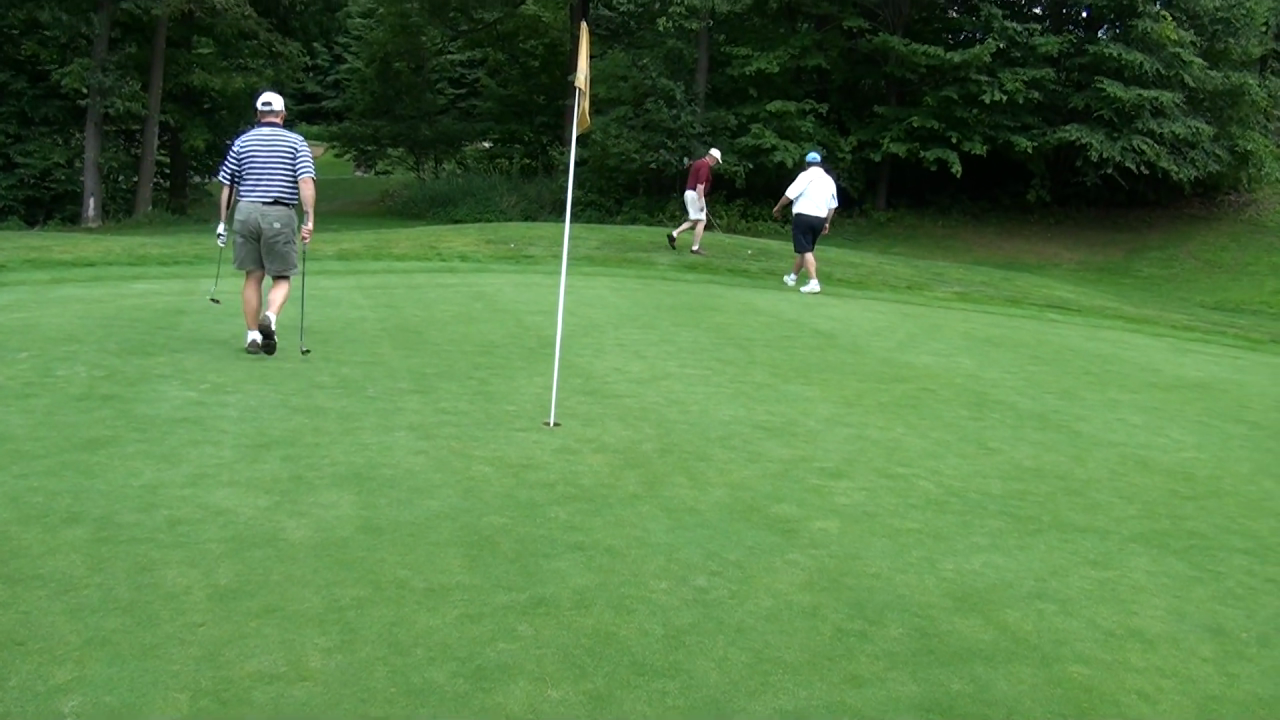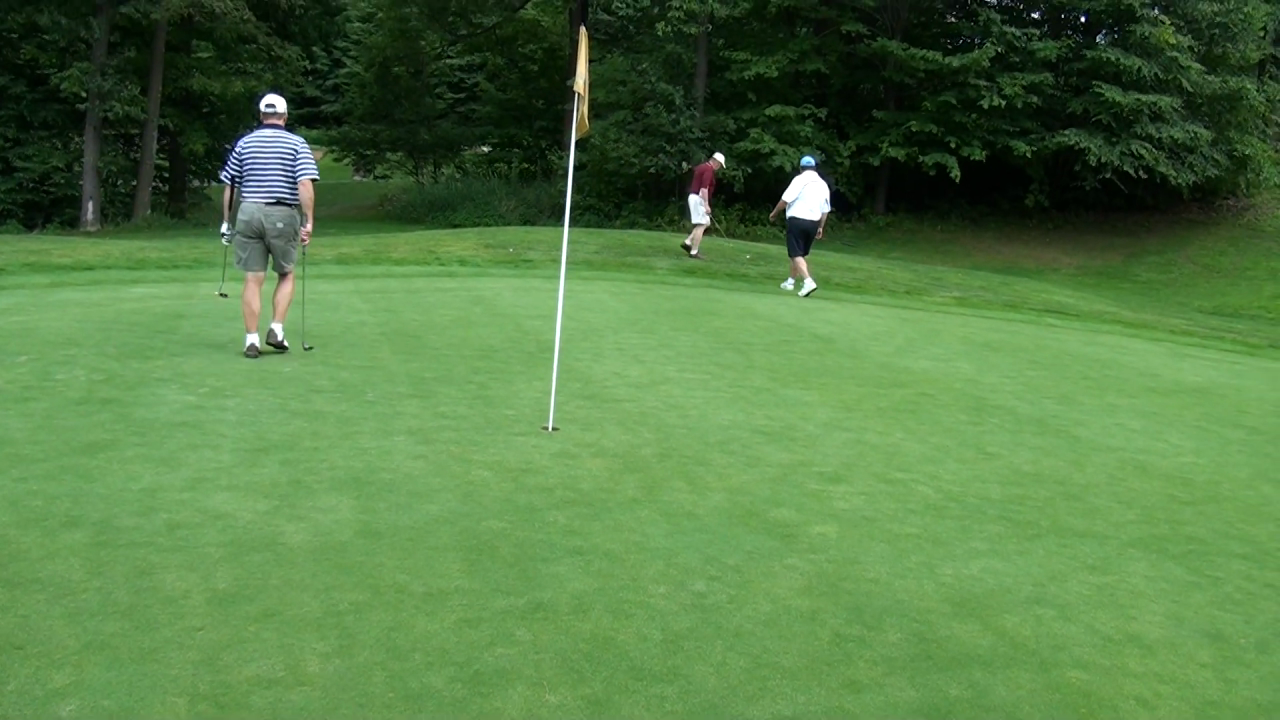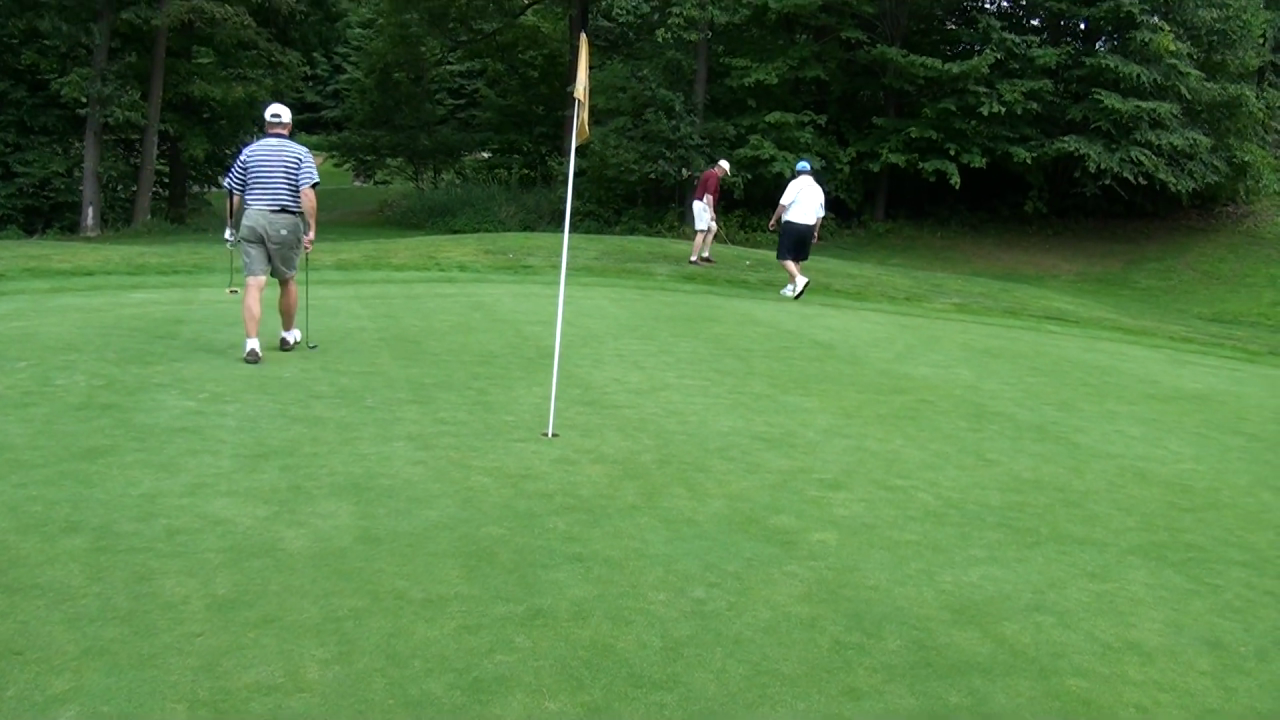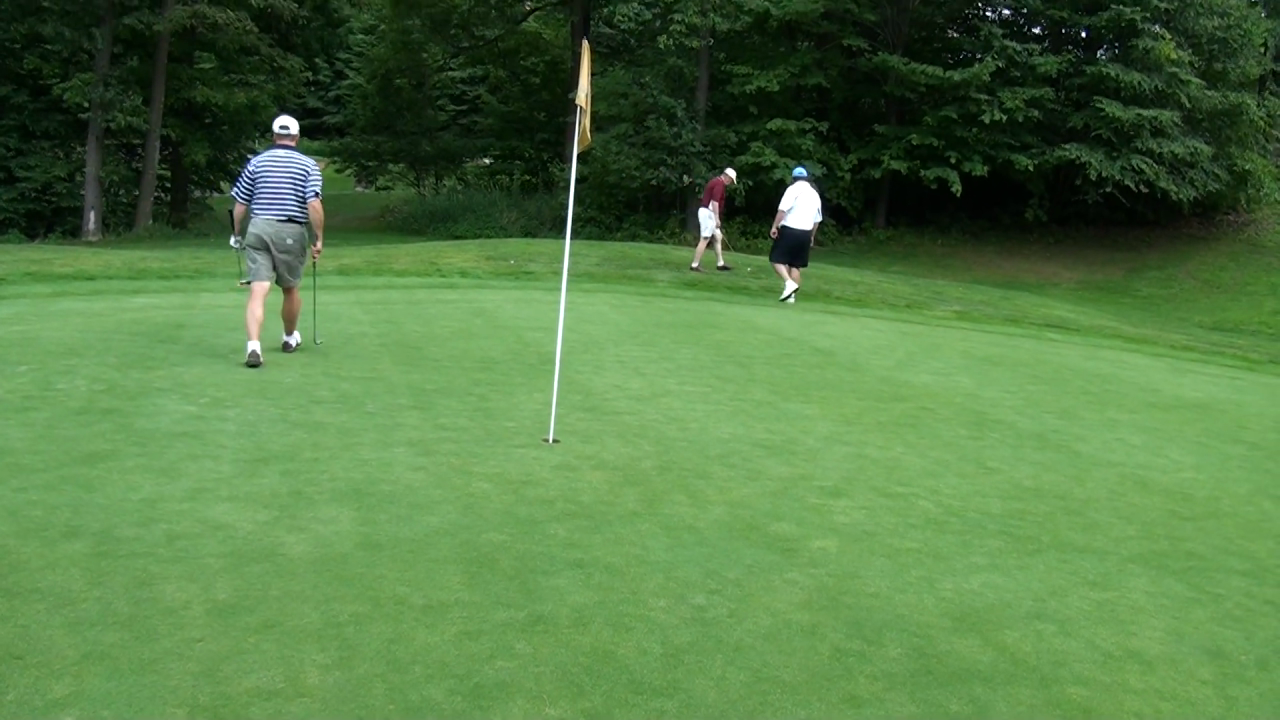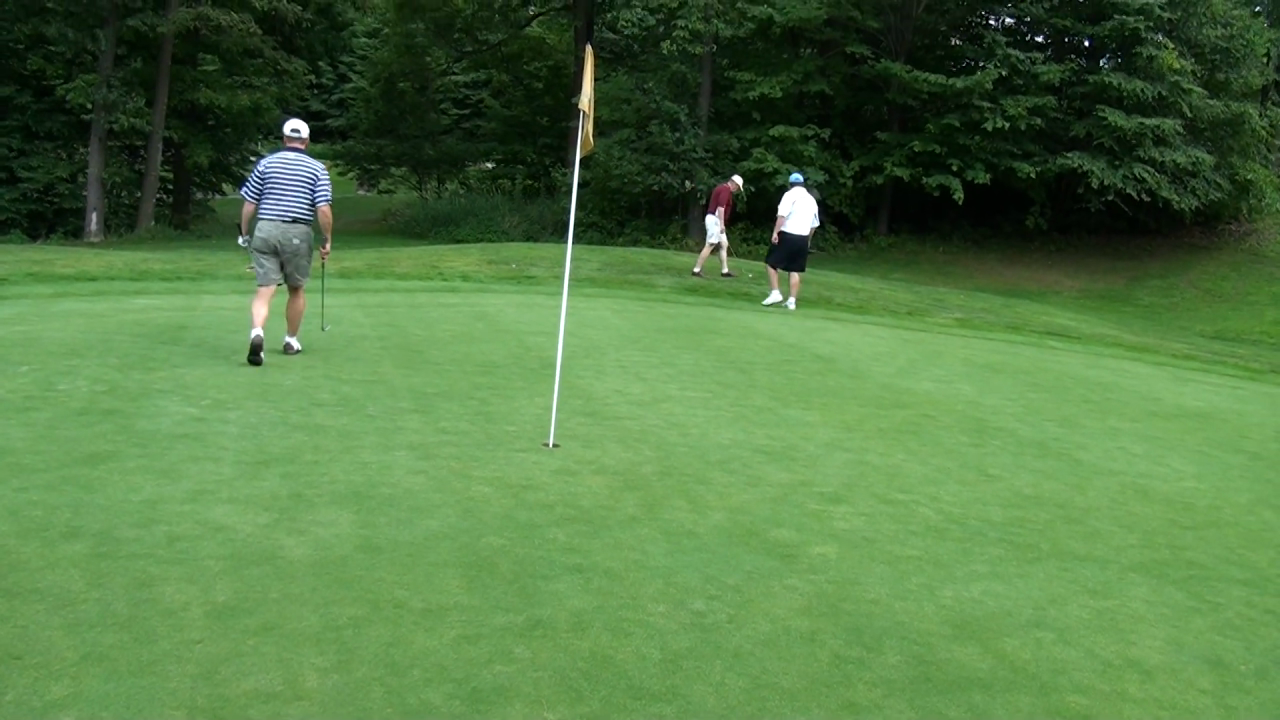
dt=0.1s
person 1, frame 1
left shoulder: (242, 142)
right shoulder: (296, 141)
left elbow: (228, 187)
right elbow: (306, 182)
left wrist: (222, 223)
right wrist: (309, 220)
left hip: (246, 215)
right hip: (280, 216)
left knee: (253, 277)
right knee: (282, 279)
left ankle: (252, 335)
right ankle: (269, 319)
person 1, frame 2
left shoulder: (244, 143)
right shoulder: (297, 143)
left elbow: (230, 187)
right elbow: (305, 184)
left wrist: (226, 221)
right wrist: (308, 221)
left hip: (249, 214)
right hip: (282, 216)
left knee: (253, 280)
right knee: (285, 275)
left ankle: (251, 340)
right ankle: (276, 329)
person 1, frame 3
left shoulder: (249, 152)
right shoulder: (301, 152)
left elbow: (234, 194)
right elbow: (307, 193)
left wrist: (230, 226)
right wrist: (311, 229)
left hip: (253, 221)
right hip: (286, 224)
left knee: (254, 286)
right knee: (287, 282)
left ankle: (252, 345)
right ankle: (288, 334)
person 1, frame 4
left shoulder: (257, 161)
right shoulder: (308, 164)
left elbow: (241, 204)
right elbow: (314, 204)
left wrist: (236, 234)
right wrist: (318, 238)
left hip: (259, 230)
right hip: (291, 233)
left knee: (258, 292)
right knee: (290, 289)
left ankle: (254, 347)
right ankle: (290, 336)
person 1, frame 5
left shoulder: (266, 163)
right shoulder: (317, 168)
left elbow: (249, 203)
right elbow: (323, 209)
left wrist: (244, 233)
right wrist: (327, 240)
left hip: (266, 232)
right hip: (298, 234)
left knee: (264, 292)
right knee: (296, 289)
left ankle: (257, 334)
right ankle: (291, 340)
